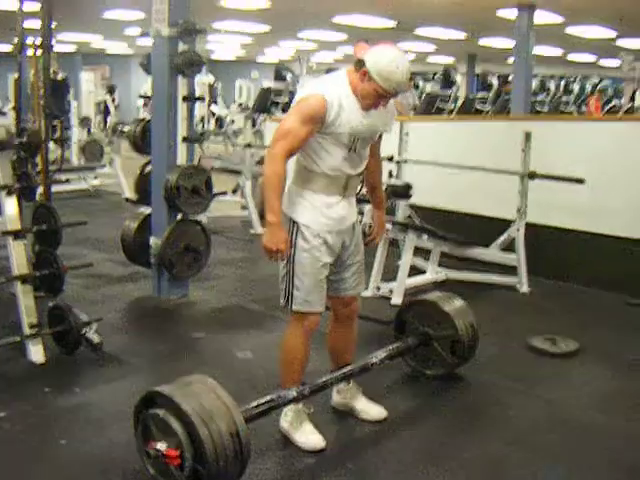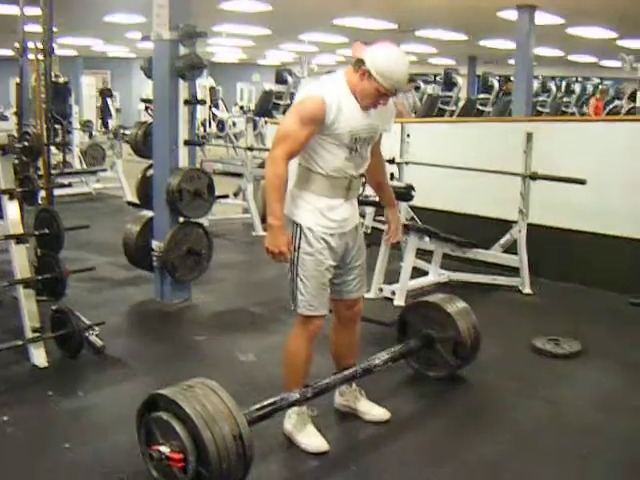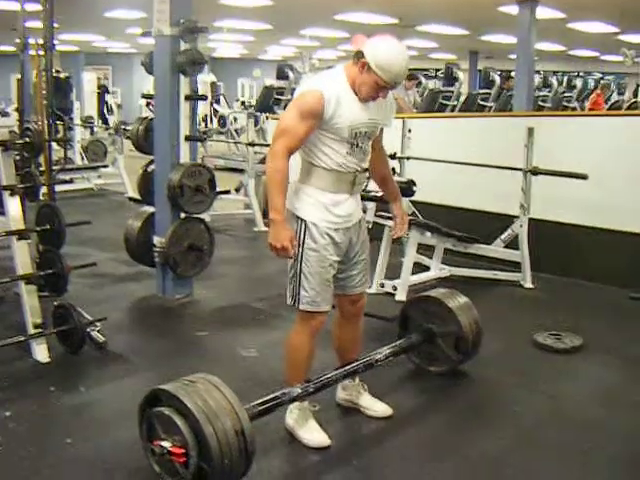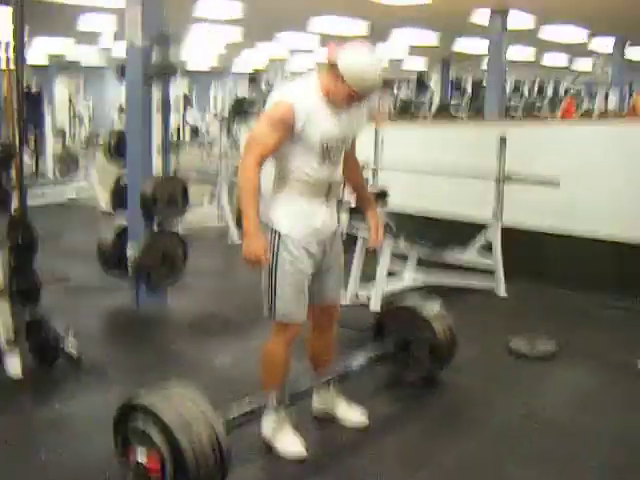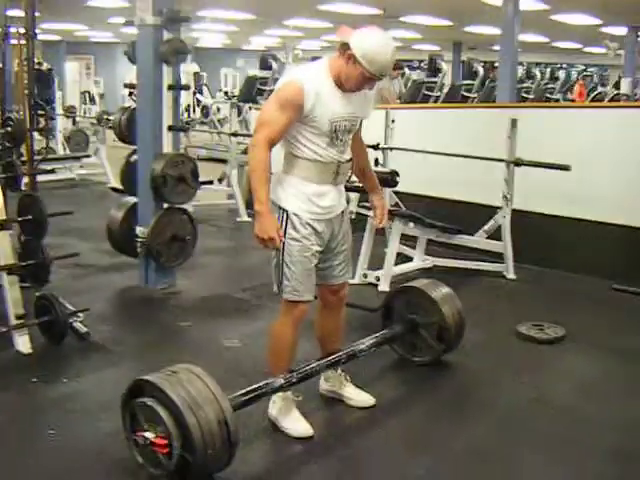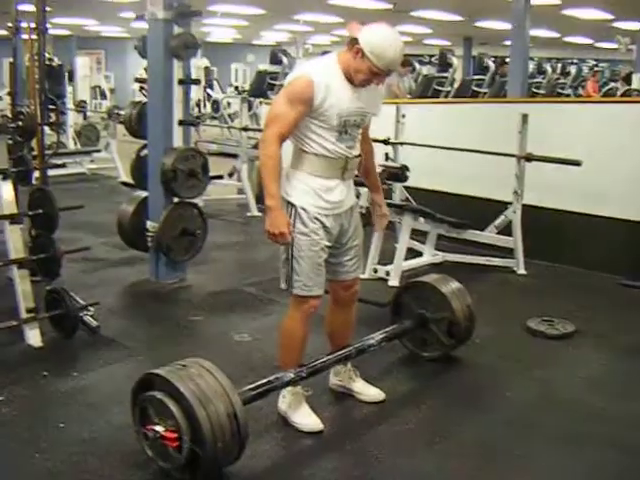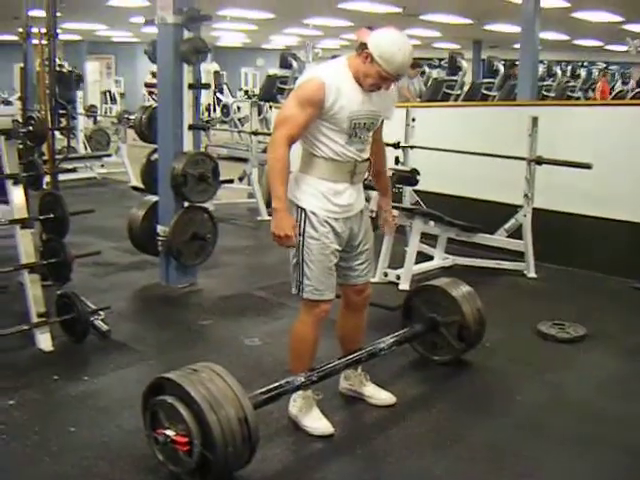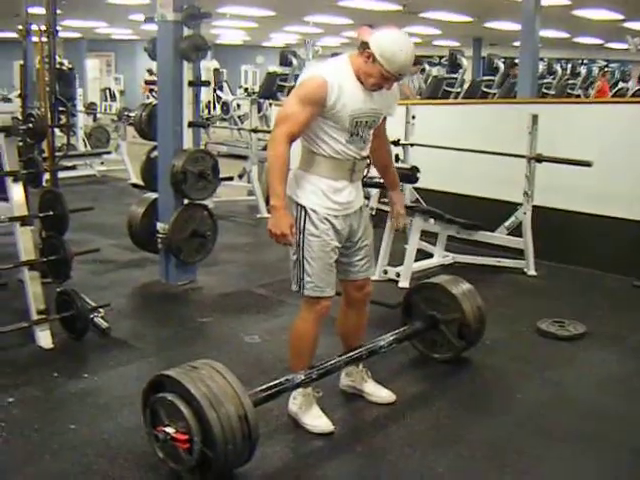
dt=0.2s
person 1, frame 1
left shoulder: (380, 106)
right shoulder: (321, 98)
right elbow: (276, 155)
left wrist: (379, 207)
right wrist: (273, 223)
left hip: (346, 217)
right hip: (308, 218)
left knee: (347, 307)
right knee: (306, 318)
left ankle: (345, 390)
right ankle: (292, 411)
person 1, frame 2
left shoulder: (379, 106)
right shoulder: (320, 99)
right elbow: (277, 157)
left wrist: (390, 205)
right wrist: (275, 224)
left hip: (349, 219)
right hip: (312, 220)
left knee: (350, 310)
right knee: (310, 319)
left ankle: (348, 392)
right ankle: (295, 414)
person 1, frame 3
left shoulder: (380, 100)
right shoulder: (319, 93)
right elbow: (278, 153)
left wrist: (395, 200)
right wrist: (278, 220)
left hip: (353, 214)
right hip: (315, 216)
left knee: (353, 306)
right knee: (311, 316)
left ankle: (350, 387)
right ankle: (297, 408)
person 1, frame 4
left shoulder: (352, 109)
right shoulder: (290, 103)
right elbow: (250, 162)
left wrist: (370, 207)
right wrist: (251, 230)
left hip: (327, 224)
right hip: (291, 226)
left knee: (327, 314)
right knee: (288, 325)
left ankle: (325, 395)
right ankle: (273, 417)
person 1, frame 5
left shoulder: (361, 93)
right shoulder: (300, 85)
right elbow: (260, 144)
left wrist: (375, 191)
right wrist: (263, 211)
left hip: (336, 206)
right hip: (298, 207)
left knee: (335, 295)
right knee: (295, 305)
left ankle: (333, 377)
right ankle: (280, 399)
person 1, frame 6
left shoulder: (371, 88)
right shoulder: (310, 79)
right elbow: (270, 140)
left wrist: (376, 192)
right wrist: (274, 207)
left hip: (345, 201)
right hip: (307, 203)
left knee: (347, 291)
right knee: (305, 301)
left ankle: (342, 372)
right ankle: (290, 394)
person 1, frame 7
left shoulder: (383, 92)
right shoulder: (321, 82)
right elbow: (280, 141)
left wrist: (385, 196)
right wrist: (280, 208)
left hip: (355, 204)
right hip: (316, 206)
left knee: (359, 295)
right knee: (316, 306)
left ankle: (353, 376)
right ankle: (300, 398)
person 1, frame 8
left shoulder: (385, 90)
right shoulder: (322, 80)
right elbow: (280, 139)
left wrist: (395, 190)
right wrist: (278, 206)
left hip: (354, 202)
right hip: (316, 203)
left knee: (360, 291)
right knee: (317, 302)
left ankle: (354, 373)
right ankle: (301, 395)
